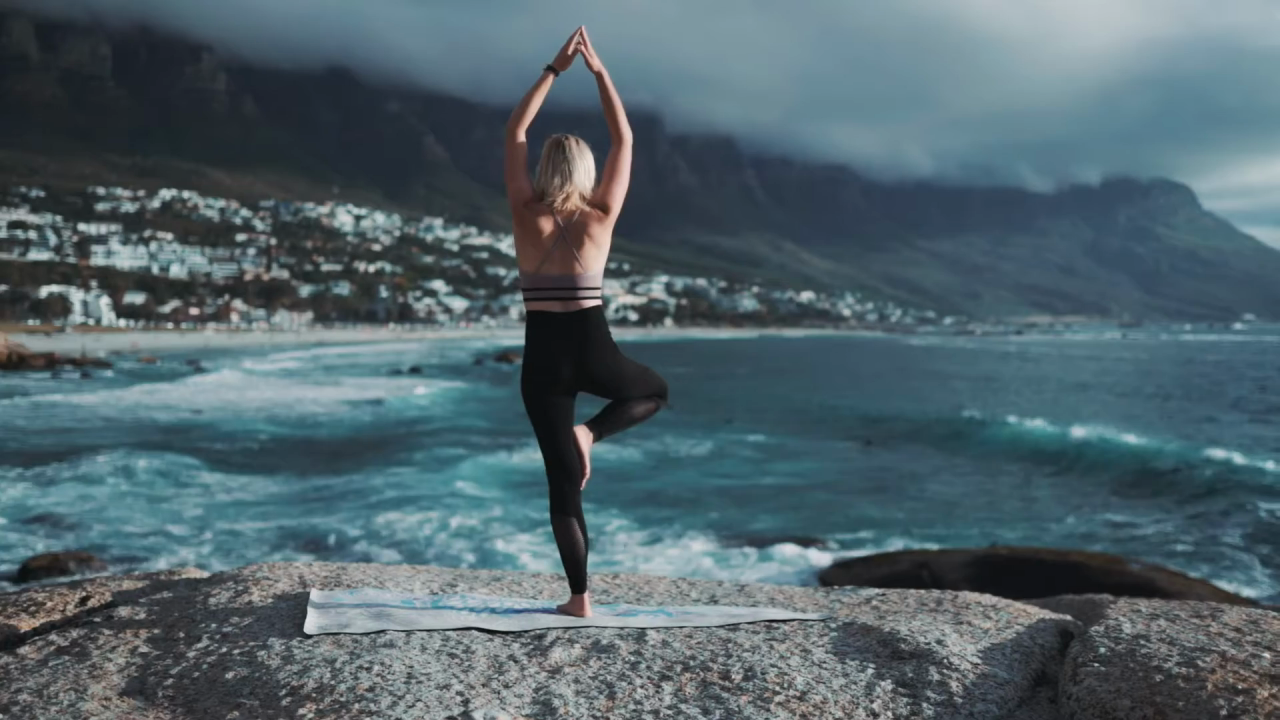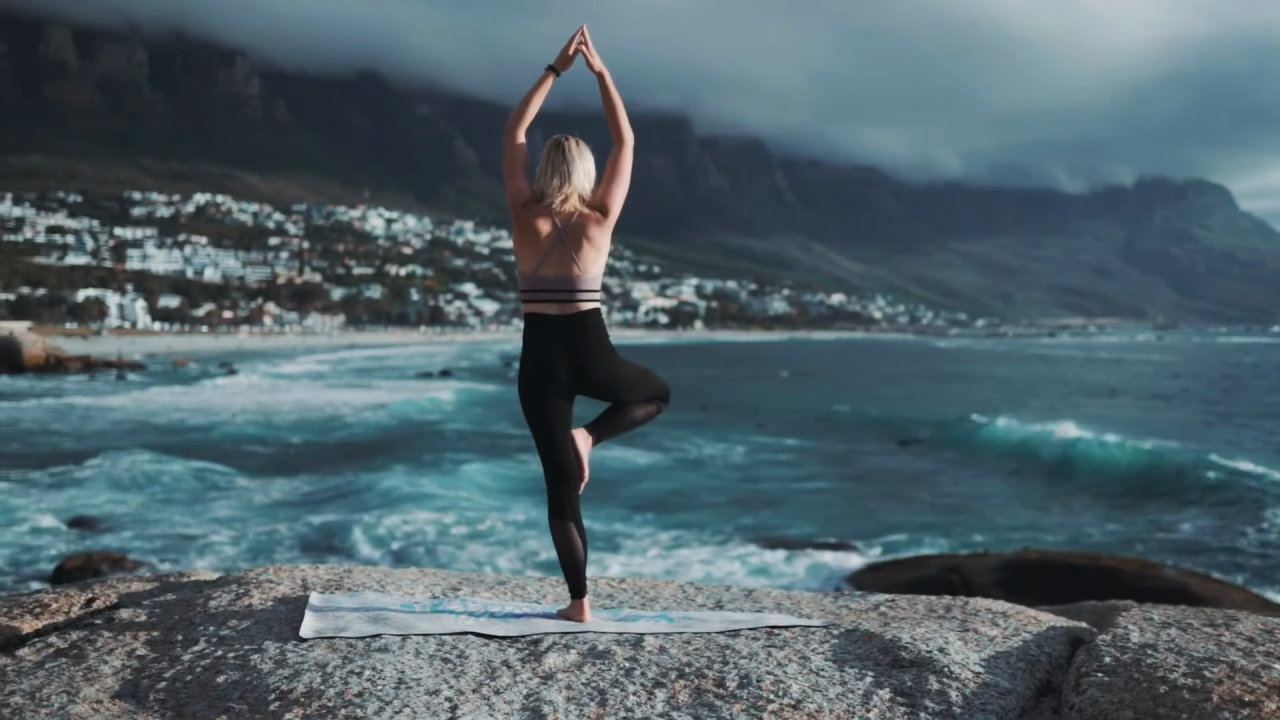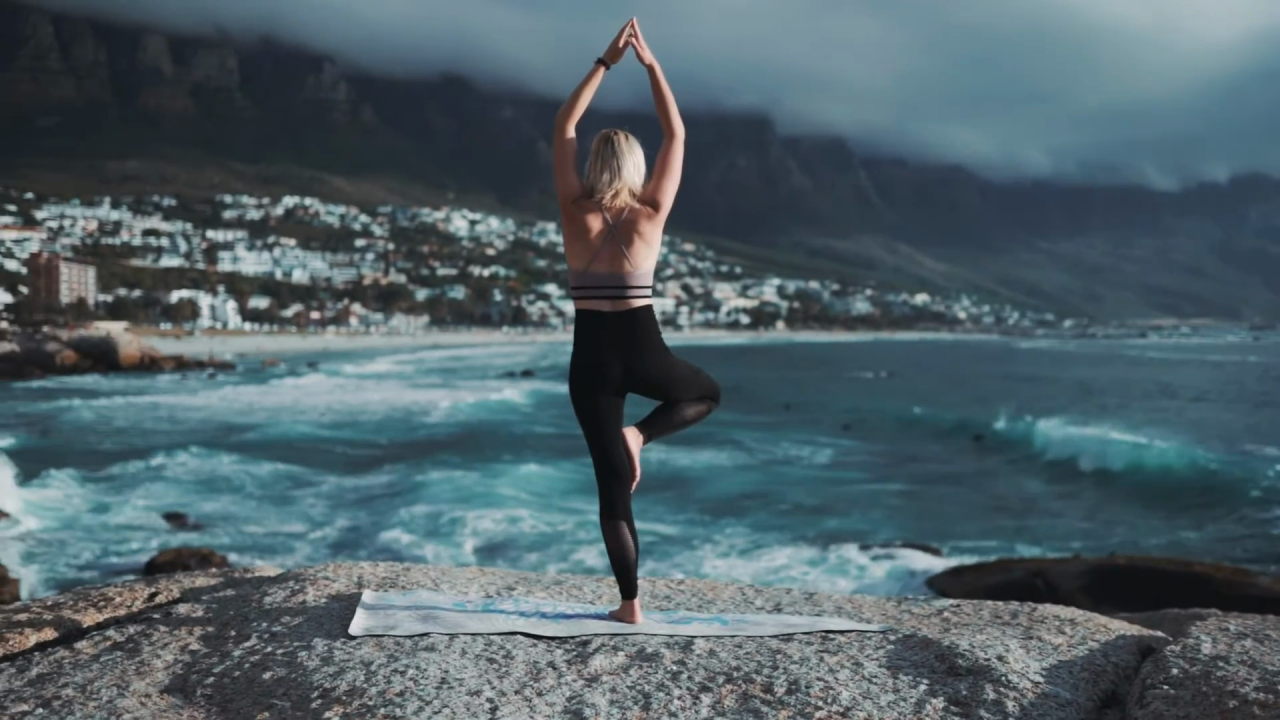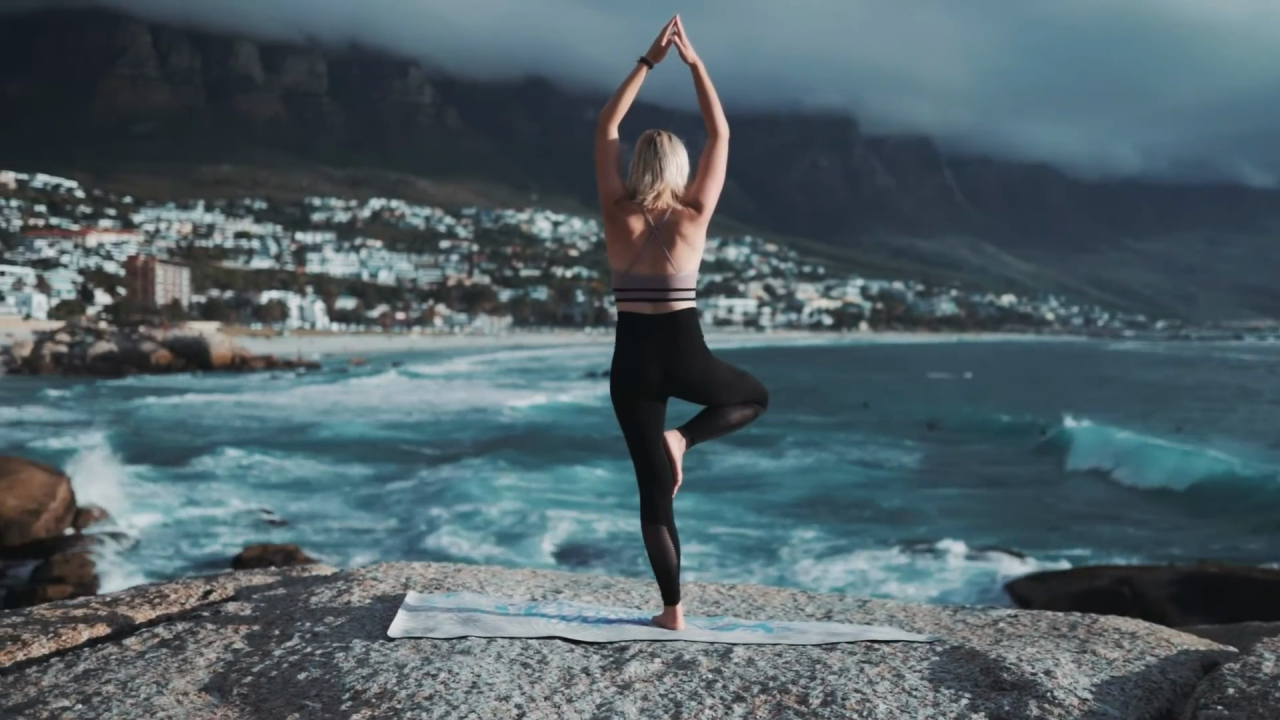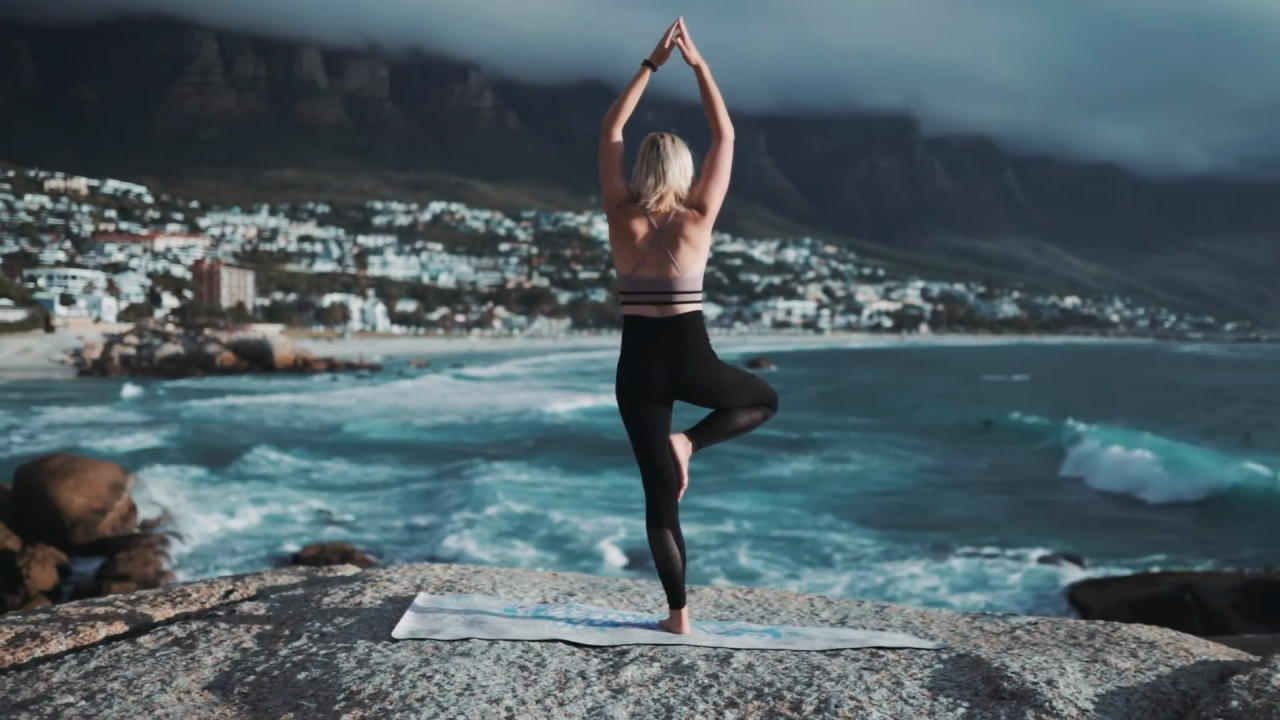
dt=1s
person 1, frame 1
left shoulder: (526, 215)
right shoulder: (601, 217)
left elbow: (513, 134)
right elbow: (624, 139)
left wrist: (554, 68)
right wrist: (597, 69)
left hip: (543, 358)
right hip: (593, 353)
left knee: (563, 485)
right knee: (654, 390)
left ankle: (579, 598)
right ankle: (590, 432)
person 1, frame 2
left shoulder: (524, 217)
right shoulder: (599, 220)
left elbow: (513, 133)
right elbow: (625, 140)
left wrist: (555, 69)
right wrist: (599, 69)
left hip: (540, 360)
right hip: (590, 355)
left knee: (561, 487)
right knee: (657, 393)
left ankle: (578, 603)
right ankle: (589, 436)
person 1, frame 3
left shoulder: (575, 213)
right shoulder: (651, 215)
left elbow: (564, 127)
right elbow: (677, 134)
left wrist: (605, 62)
right wrist: (649, 62)
left hip: (592, 358)
right hip: (643, 352)
left knee: (612, 488)
right knee: (707, 392)
left ankle: (630, 605)
right ankle: (641, 434)
person 1, frame 4
left shoulder: (616, 214)
right shoulder: (693, 216)
left elbow: (606, 128)
right elbow: (720, 133)
left wrist: (647, 61)
right wrist: (693, 60)
left hip: (632, 362)
right hip: (684, 357)
left knee: (653, 491)
right knee: (754, 396)
left ankle: (672, 611)
right ankle: (683, 437)
person 1, frame 5
left shoulder: (621, 217)
right shoulder: (698, 219)
left elbow: (610, 132)
right elbow: (725, 135)
left wrist: (651, 64)
right wrist: (696, 63)
left hip: (638, 365)
right hip: (690, 360)
left knee: (659, 495)
right knee: (763, 399)
left ankle: (678, 615)
right ankle: (690, 441)
